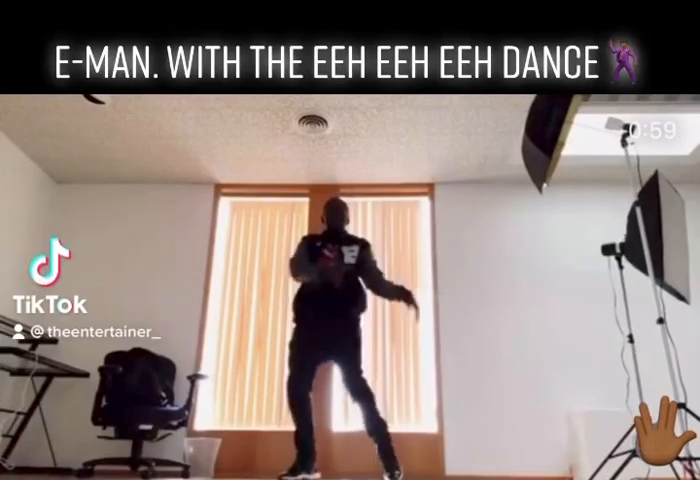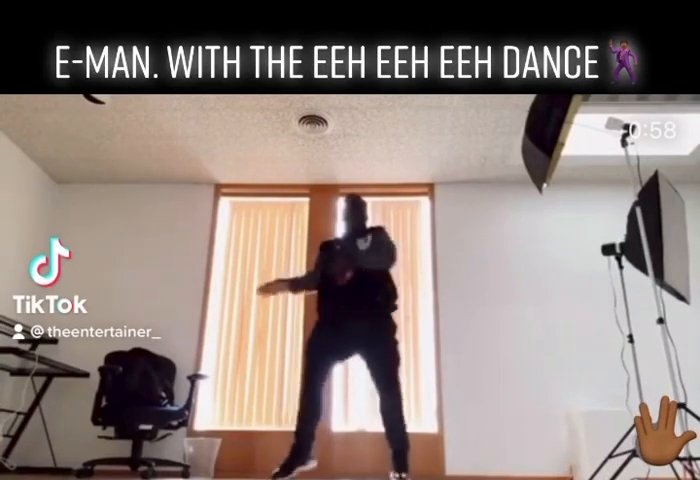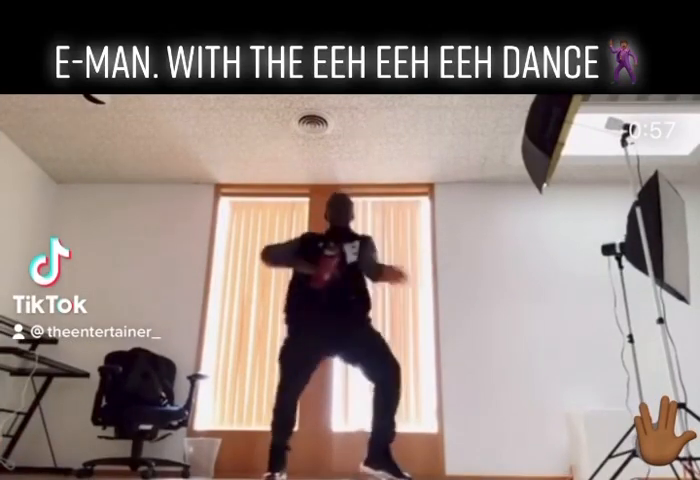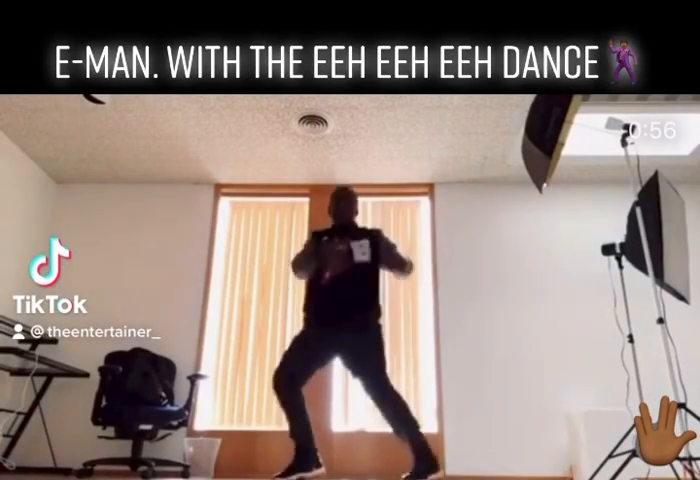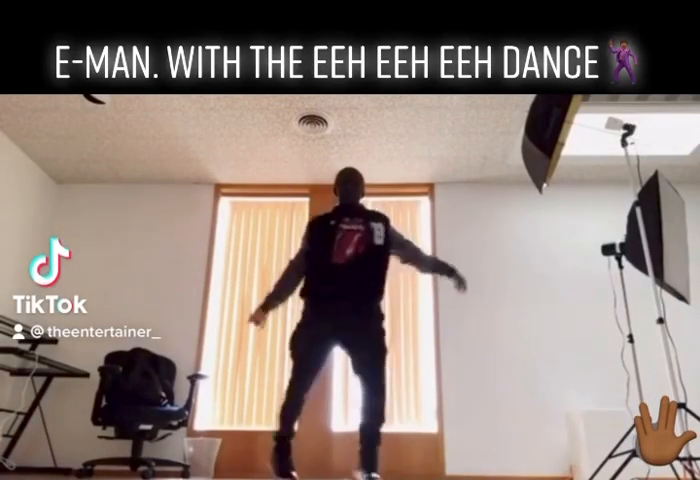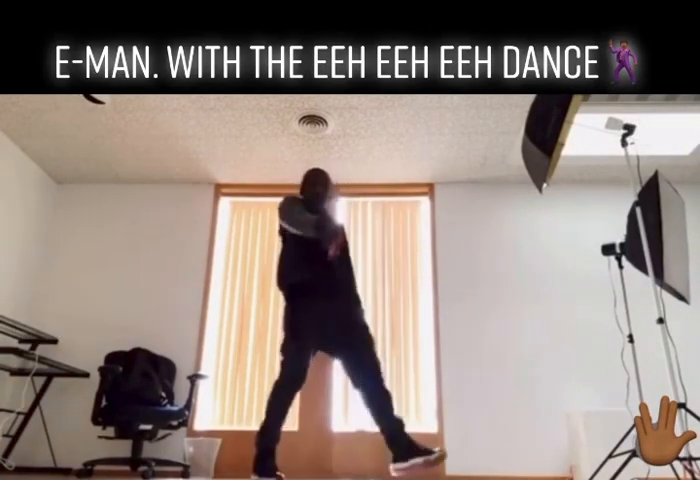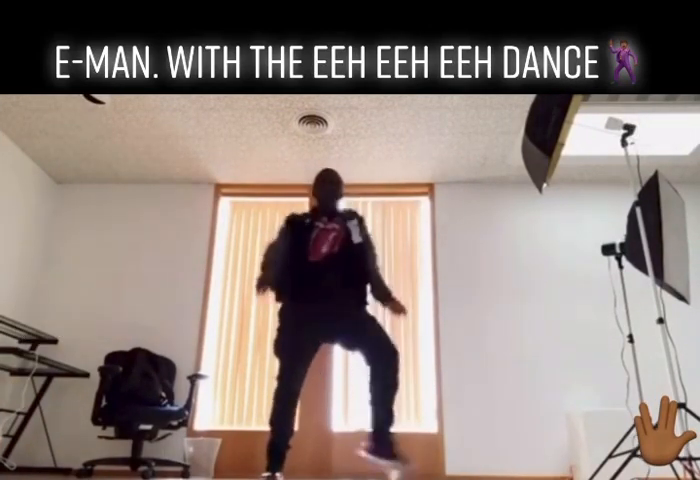
dt=0.7s
person 1, frame 1
left shoulder: (360, 247)
right shoulder: (309, 244)
left elbow: (377, 283)
right elbow: (297, 270)
left wrist: (403, 295)
right wrist: (325, 272)
left hip: (343, 322)
right hip: (310, 324)
left knee: (354, 382)
right knee: (297, 386)
left ankle: (386, 451)
person 1, frame 2
left shoulder: (377, 236)
right shoulder: (330, 248)
left elbow: (387, 260)
right elbow: (315, 279)
left wrist: (349, 257)
right wrist: (286, 284)
left hip: (374, 320)
right hip: (336, 320)
left knee: (388, 384)
right knee: (312, 377)
right ankle: (301, 451)
person 1, frame 3
left shoulder: (363, 243)
right shoulder: (308, 242)
left elbow: (370, 267)
right elbow: (270, 252)
left wrist: (386, 272)
right wrist: (299, 264)
left hip: (351, 324)
right hip: (309, 325)
left knee: (389, 374)
right knee: (289, 386)
left ankle: (379, 454)
person 1, frame 4
left shoulder: (373, 239)
right shoulder: (318, 240)
left elbow: (402, 264)
right elbow: (299, 268)
left wrist: (400, 264)
right wrist: (321, 258)
left hip: (360, 326)
right hip: (320, 326)
left knee: (378, 388)
right knee: (285, 380)
right ankle: (307, 456)
person 1, frame 5
left shoulder: (379, 223)
right shoulder: (320, 225)
left elbow: (409, 252)
right elbow: (300, 266)
left wrist: (444, 269)
right wrist: (268, 303)
left hip: (363, 312)
right hip: (321, 310)
left knee: (373, 381)
right knee: (301, 377)
right ankle: (282, 449)
person 1, frame 6
left shoulder: (333, 227)
right shoulder: (292, 208)
right elbow: (300, 223)
left wrist: (353, 307)
right wrist: (324, 227)
left hip: (339, 305)
right hip: (307, 305)
left knee: (367, 373)
right knee: (292, 376)
left ankle: (401, 447)
person 1, frame 7
left shoulder: (353, 222)
right shoulder: (296, 225)
left elbow: (368, 265)
right elbow: (277, 255)
left wrist: (384, 294)
right wrist: (267, 276)
left hip: (346, 307)
right hip: (303, 308)
left knee: (385, 355)
right knee: (290, 379)
left ankle: (380, 441)
